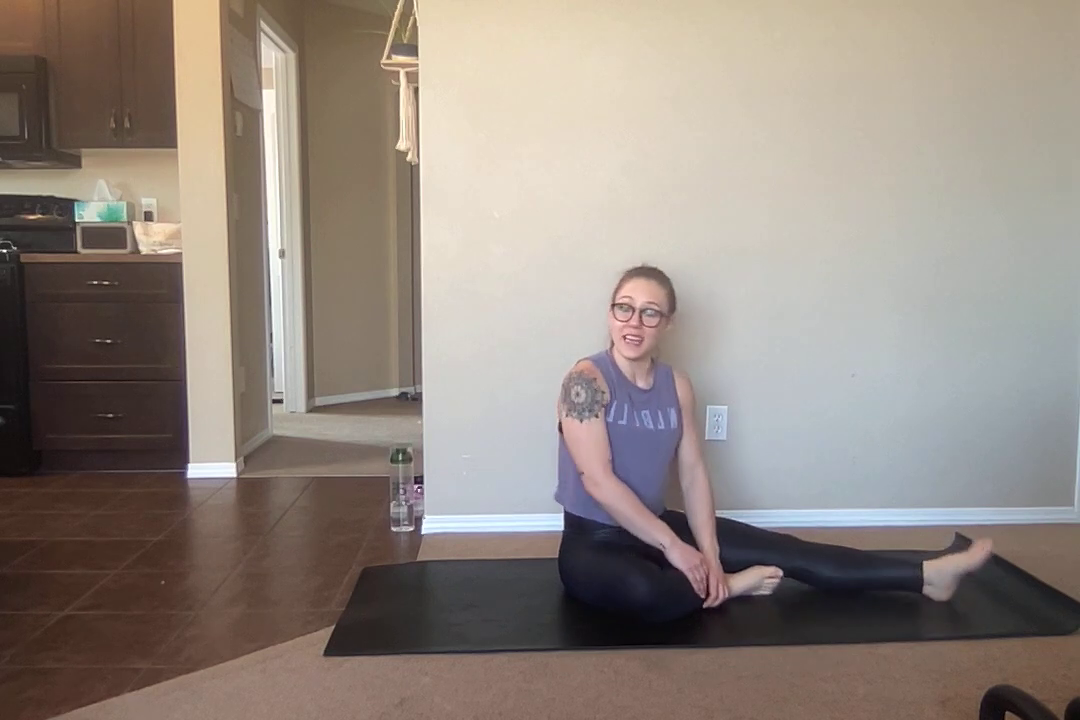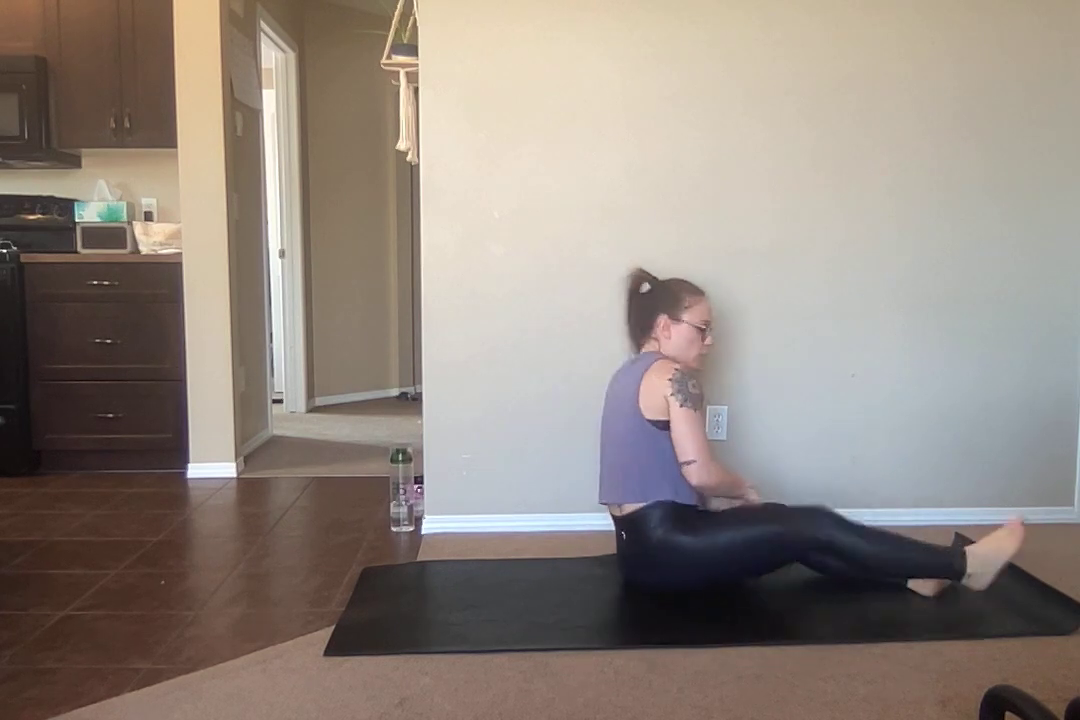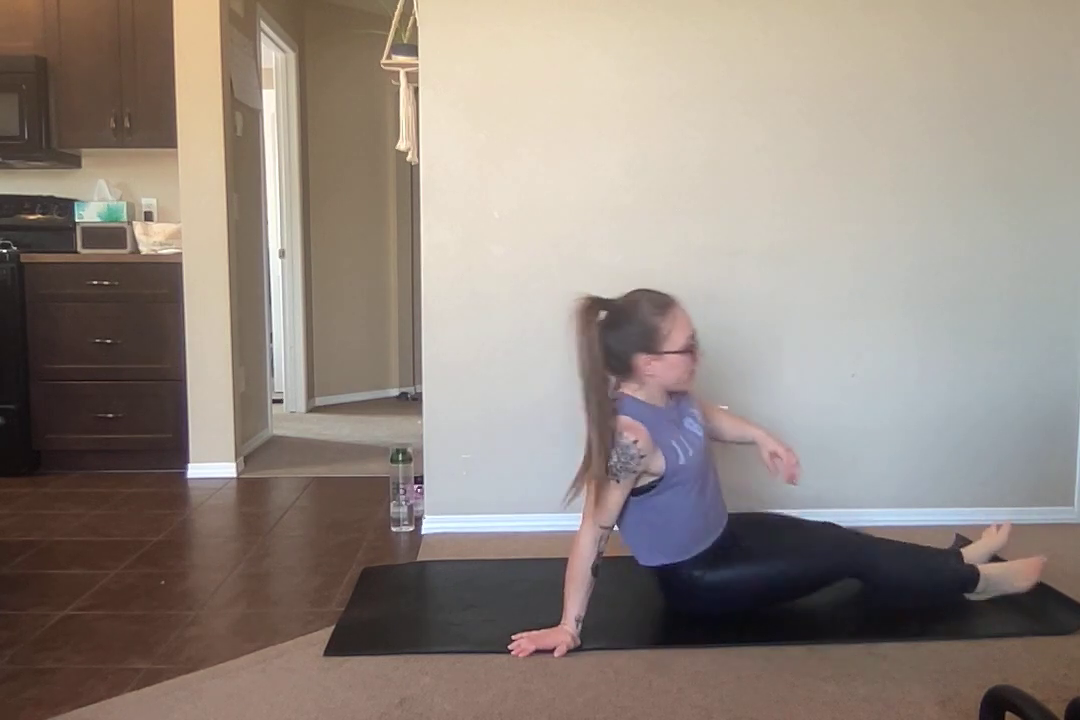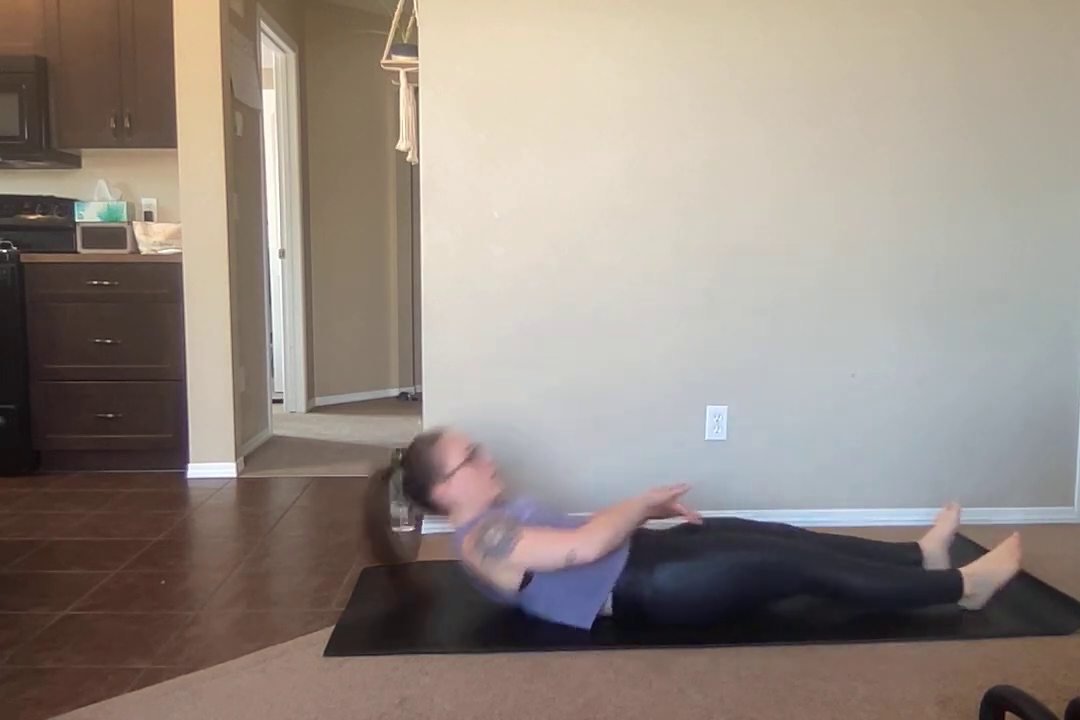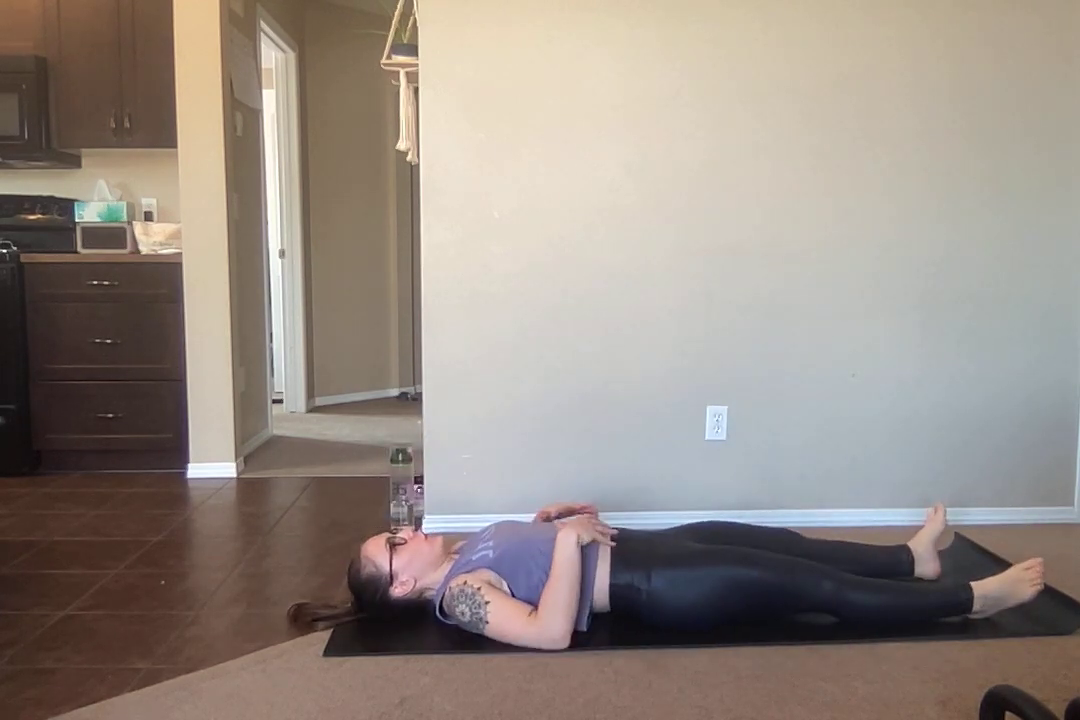
dt=1s
person 1, frame 1
left shoulder: (676, 386)
right shoulder: (587, 379)
left elbow: (693, 474)
right elbow: (599, 482)
left wrist: (709, 553)
right wrist: (674, 547)
left hip: (652, 527)
right hip: (592, 545)
left knee: (778, 548)
right knee: (644, 592)
left ankle: (924, 576)
right ankle: (724, 586)
person 1, frame 2
left shoulder: (631, 374)
right shoulder: (674, 375)
right elbow: (698, 470)
left wrist: (728, 504)
right wrist: (745, 492)
left hip: (642, 544)
right hip: (667, 547)
left knee: (787, 527)
right knee: (816, 527)
left ankle: (910, 573)
right ankle: (964, 565)
person 1, frame 3
left shoulder: (669, 394)
right shoulder: (628, 434)
left elbow: (706, 418)
right elbow: (591, 535)
left wrist: (761, 437)
right wrist: (569, 626)
left hip: (719, 534)
right hip: (698, 578)
left knee: (833, 537)
right knee: (849, 557)
left ankle: (957, 561)
right ankle: (976, 581)
person 1, frame 4
left shoulder: (493, 515)
right shoulder: (481, 541)
right elbow: (583, 546)
left wrist: (647, 510)
right wrist: (646, 500)
left hip: (640, 556)
right hip: (645, 590)
left knee: (787, 539)
right knee: (809, 568)
left ankle: (918, 556)
right ankle: (961, 588)
person 1, frame 5
left shoulder: (460, 554)
right shoulder: (459, 593)
right elbow: (550, 631)
left wrist: (550, 518)
right wrist: (568, 538)
left hip: (643, 549)
right hip: (653, 589)
left knee: (780, 542)
right knee: (818, 586)
left ankle: (911, 558)
right ankle: (971, 598)
